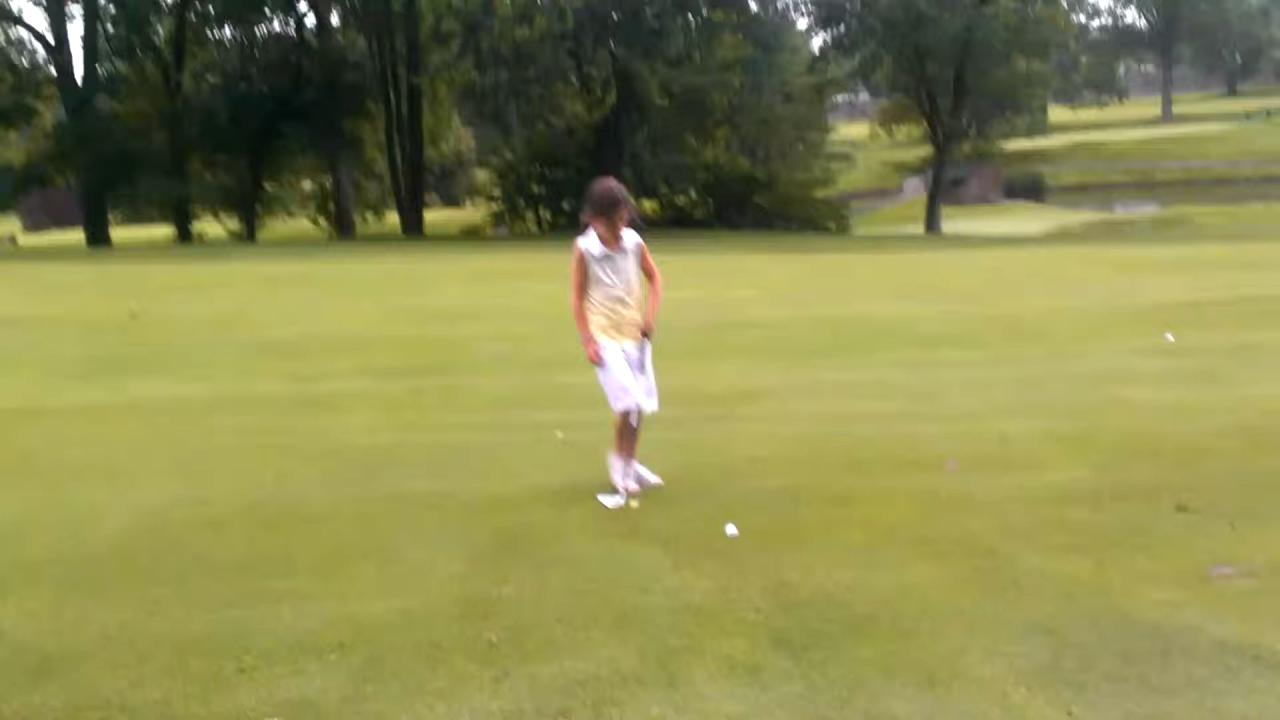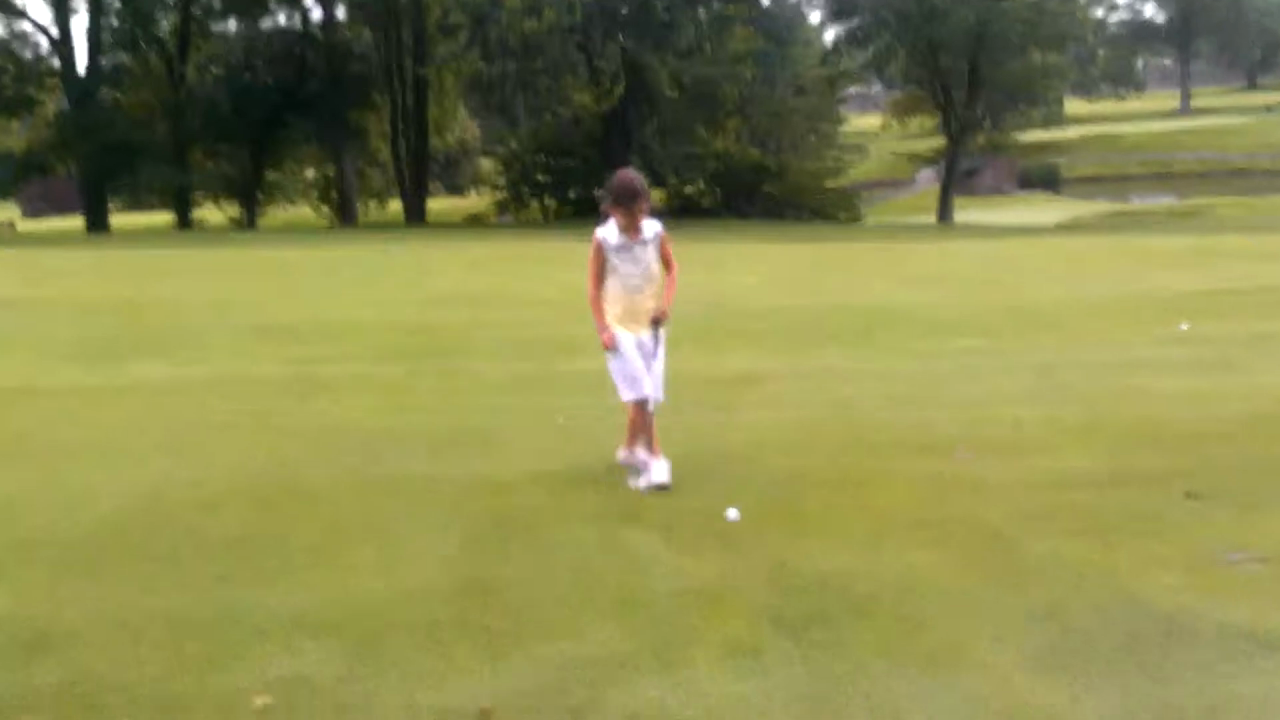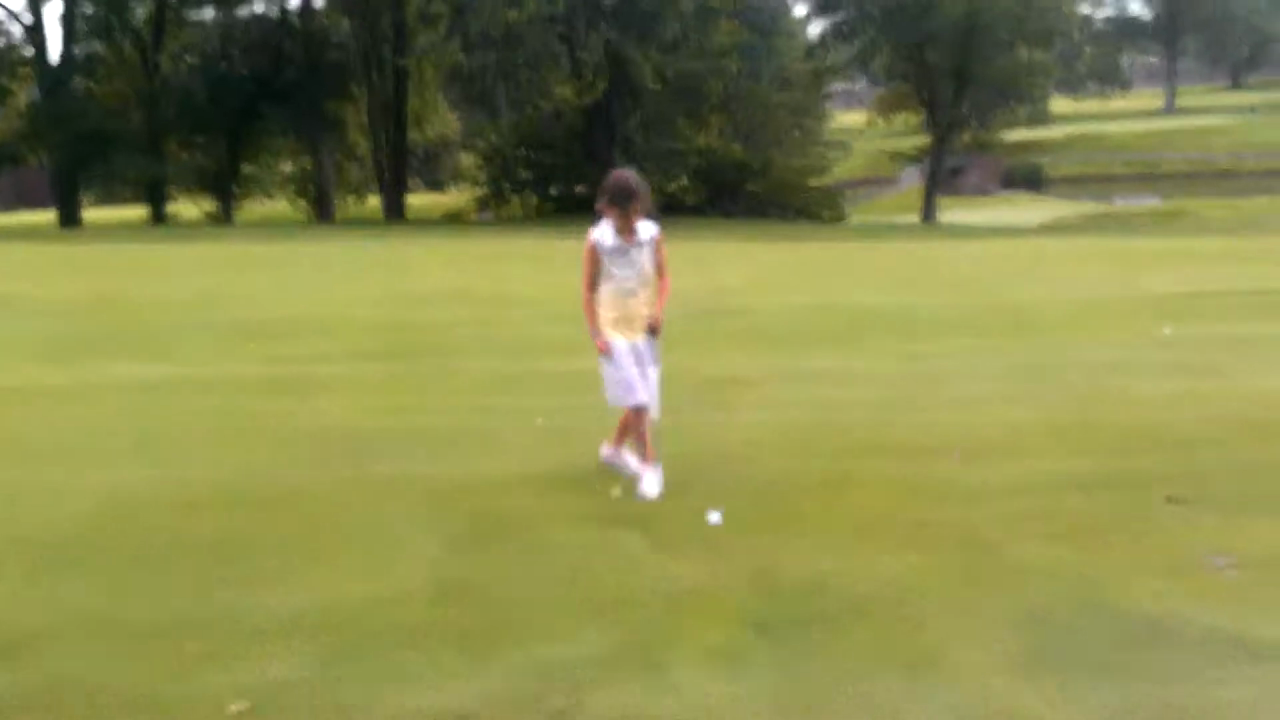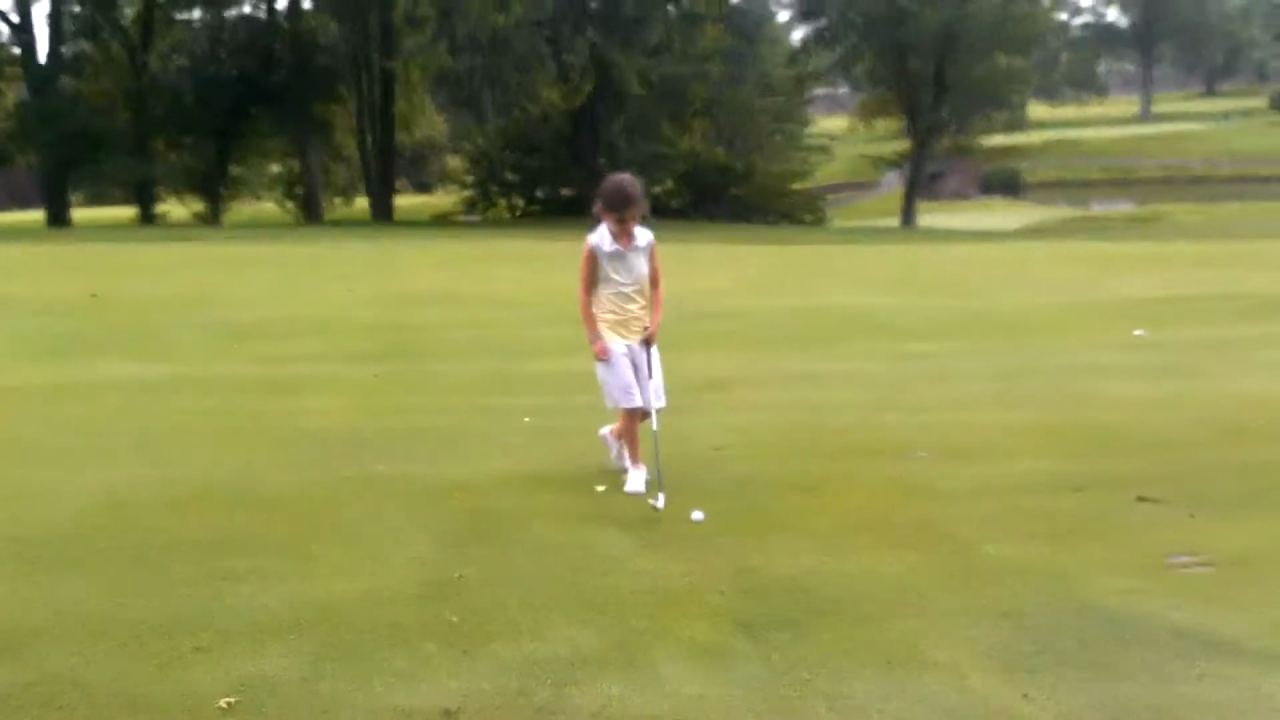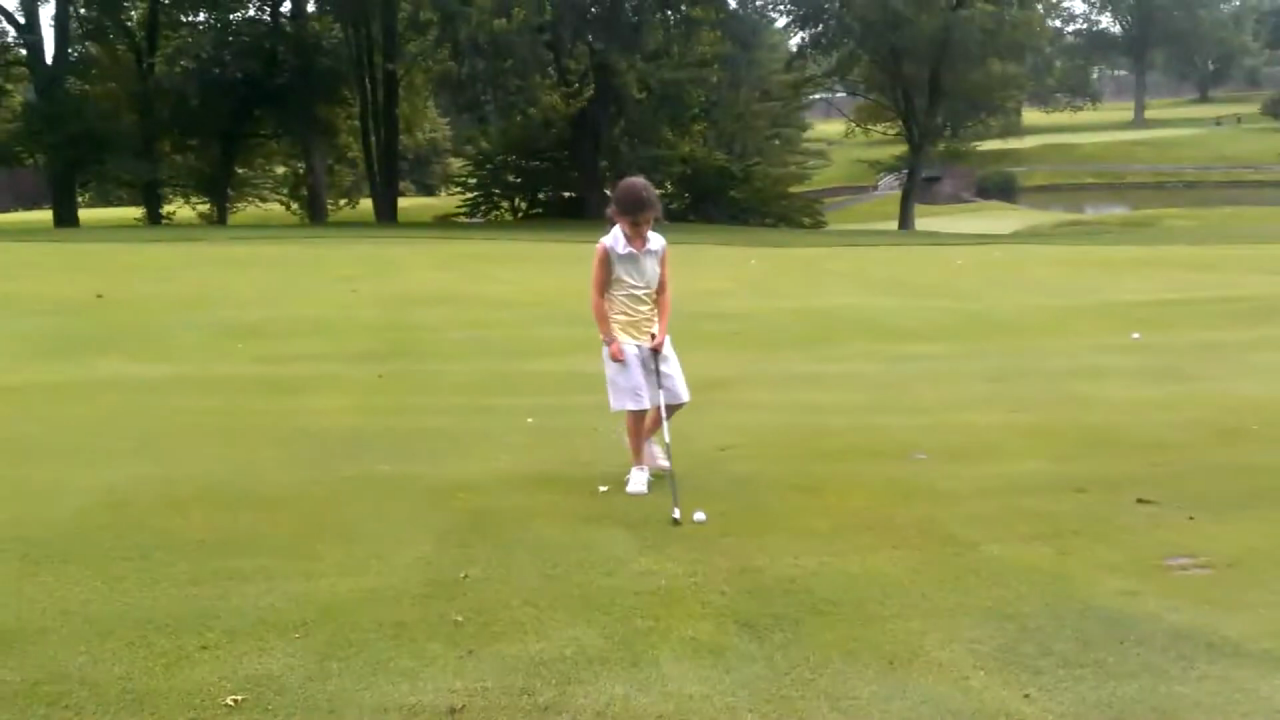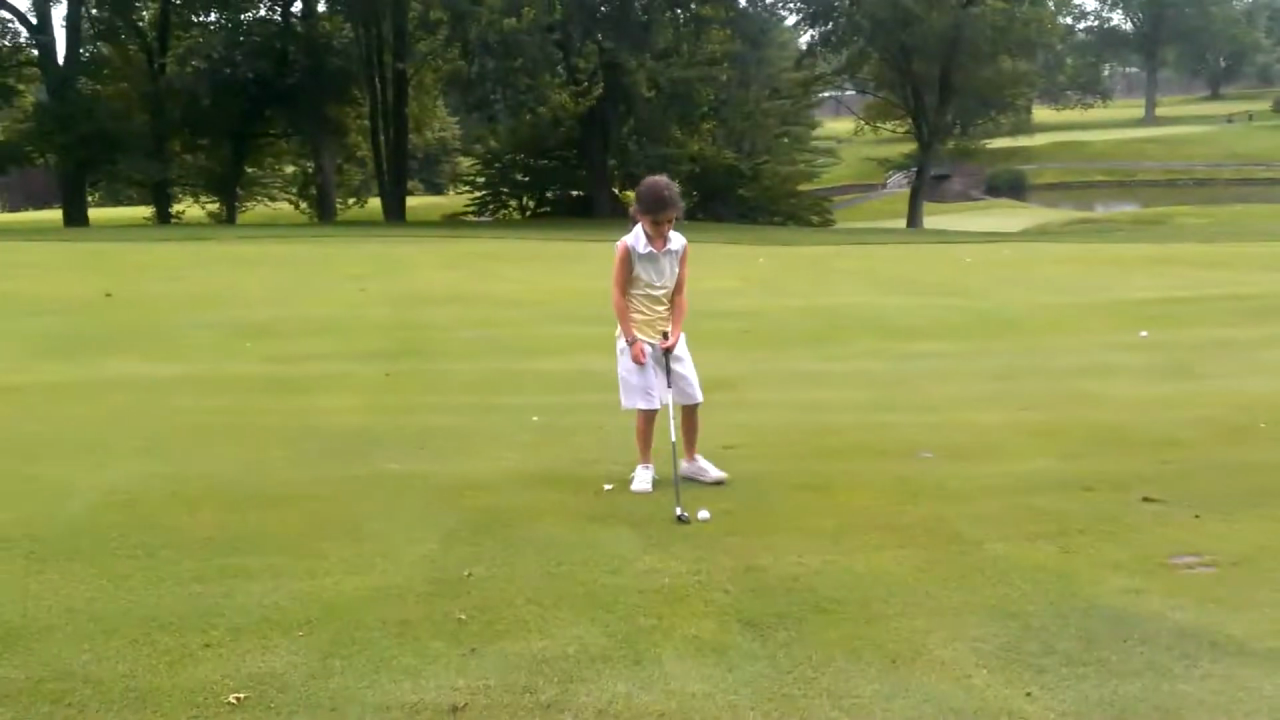
dt=0.1s
person 1, frame 1
left shoulder: (635, 242)
right shoulder: (584, 249)
left elbow: (654, 279)
right elbow: (577, 297)
left wrist: (650, 316)
right wrist: (588, 341)
left hip: (635, 337)
right hip: (605, 338)
left knee: (641, 405)
right knee: (627, 404)
left ankle: (627, 462)
right ankle: (621, 461)
person 1, frame 2
left shoulder: (656, 232)
right shoulder: (603, 238)
left elbow: (671, 269)
right elbow: (594, 286)
left wrist: (665, 304)
right wrist: (603, 328)
left hip: (650, 325)
right hip: (620, 328)
left knee: (650, 396)
right knee: (640, 394)
left ankle: (629, 450)
right ankle: (654, 458)
person 1, frame 3
left shoulder: (652, 234)
right shoulder: (597, 241)
left elbow: (662, 276)
right elbow: (589, 290)
left wrist: (659, 311)
right wrist: (597, 333)
left hip: (643, 329)
right hip: (614, 331)
left knee: (644, 401)
right knee: (635, 400)
left ankle: (613, 449)
right ankle: (647, 465)
person 1, frame 4
left shoulder: (647, 241)
right shoulder: (594, 246)
left elbow: (655, 285)
right elbow: (585, 294)
left wrist: (655, 322)
right wrist: (594, 338)
left hip: (640, 334)
right hip: (611, 335)
left knee: (651, 403)
right knee: (631, 404)
left ankle: (613, 434)
right ankle: (635, 466)
person 1, frame 5
left shoulder: (659, 244)
right shoulder: (607, 248)
left elbow: (663, 291)
right elbow: (598, 296)
left wrist: (662, 331)
right wrist: (611, 339)
left hip: (651, 333)
right hip: (620, 336)
left knee: (674, 396)
right knee: (635, 403)
left ankle: (647, 439)
right ankle: (638, 466)
person 1, frame 6
left shoulder: (679, 245)
right shoulder: (627, 247)
left elbow: (679, 293)
right elbow: (619, 296)
left wrist: (675, 333)
right wrist: (632, 339)
left hip: (669, 333)
right hip: (637, 335)
left knee: (691, 397)
right knee: (647, 404)
left ankle: (691, 460)
right ankle: (644, 466)
